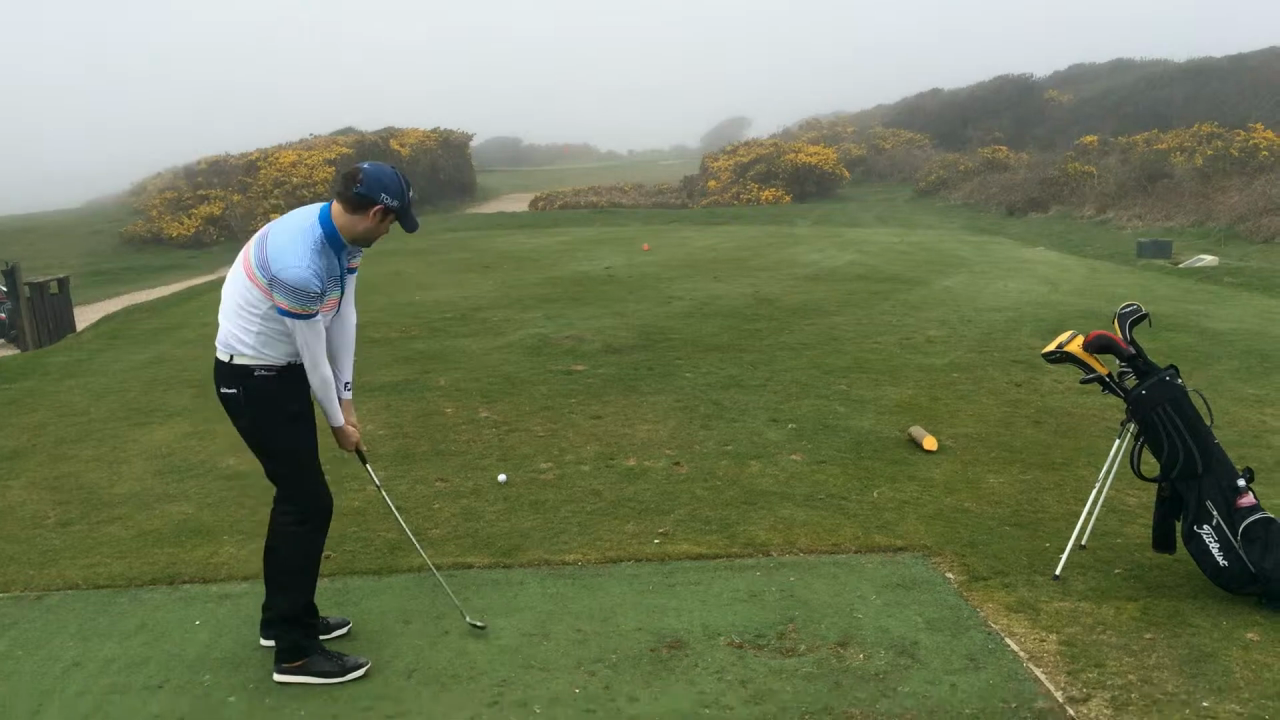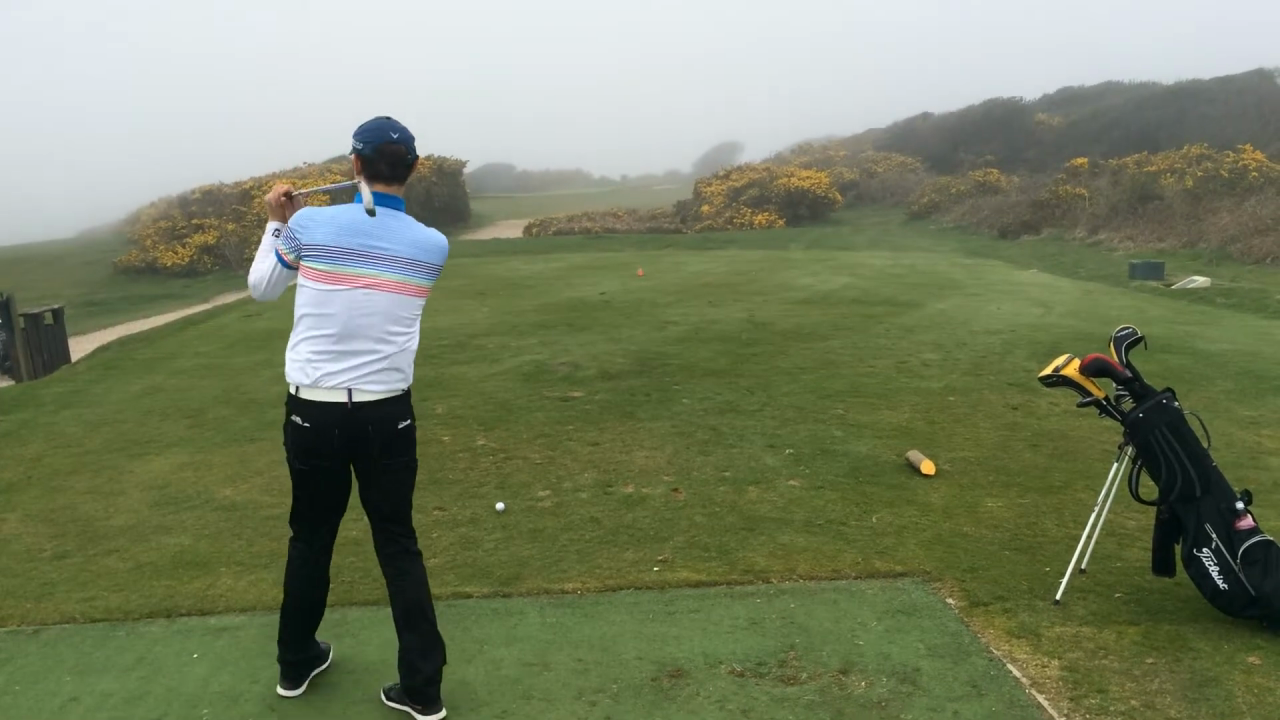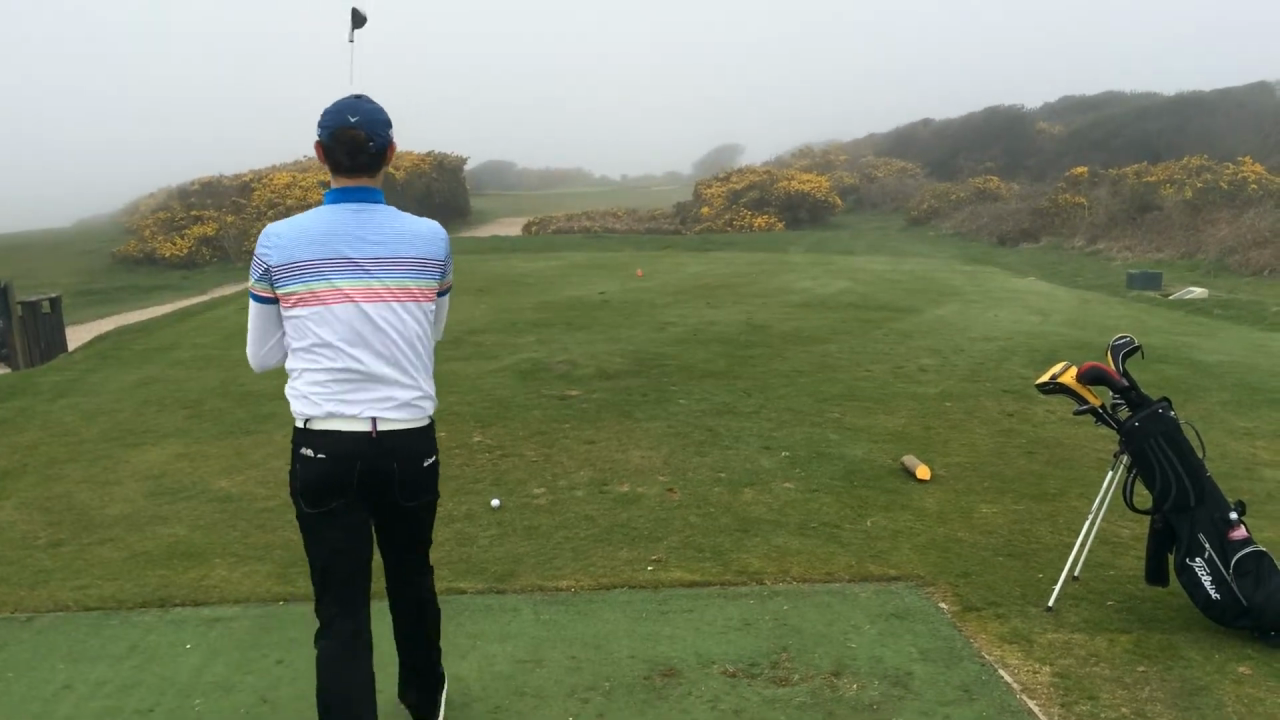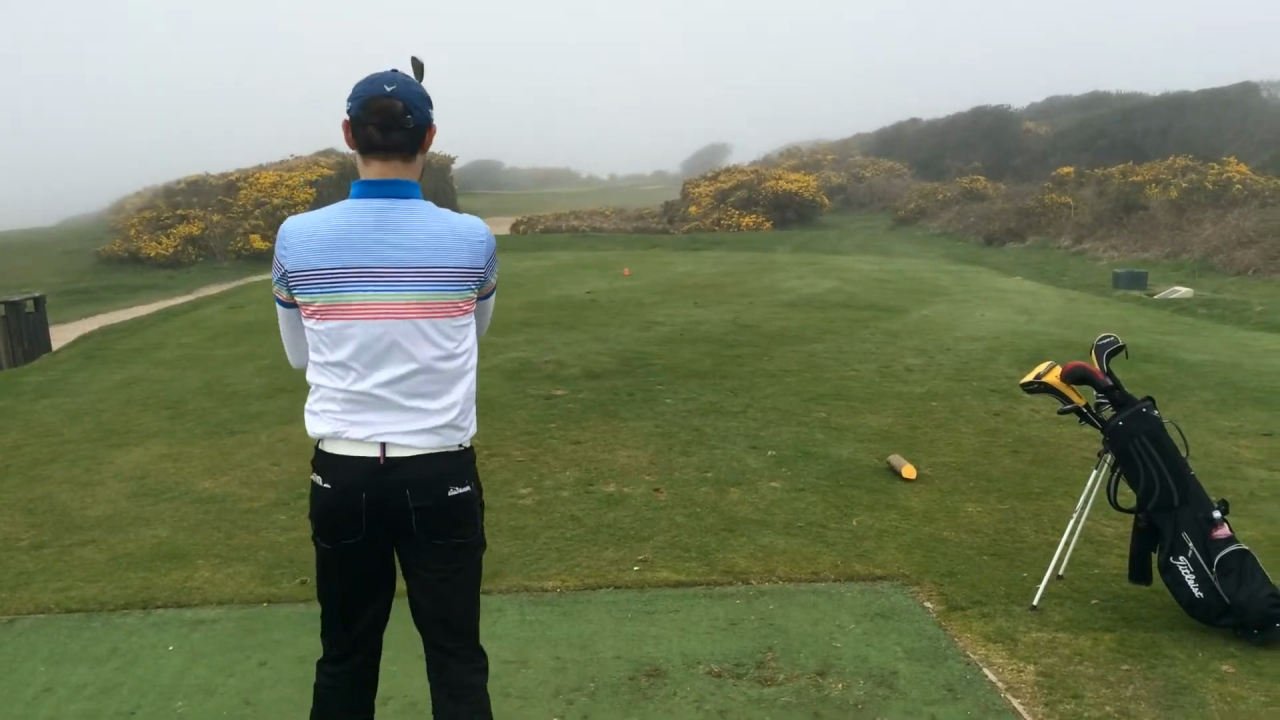
dt=0.7s
person 1, frame 1
left shoulder: (323, 219)
right shoulder: (298, 270)
left elbow: (341, 314)
right elbow: (313, 352)
left wrist: (345, 397)
right wrist: (337, 418)
left hip: (269, 369)
right hip: (252, 381)
left knee: (297, 493)
right knee: (310, 504)
left ankle: (284, 616)
right ankle: (295, 650)
person 1, frame 2
left shoulder: (307, 226)
right shoulder: (433, 246)
left elbow: (261, 288)
left wrist: (276, 222)
left hip: (313, 413)
right hip: (386, 415)
left knee: (311, 535)
right knee: (398, 544)
left ankle: (295, 663)
person 1, frame 3
left shoulder: (278, 242)
right shoulder: (431, 239)
left elbow: (263, 357)
left hip: (325, 451)
right hip: (410, 444)
left knee: (341, 615)
right knee: (411, 579)
person 1, frame 4
left shoulder: (297, 238)
right shoulder: (472, 238)
left elbow: (301, 354)
left hip: (344, 477)
right hip: (441, 477)
left knee: (346, 653)
right knee: (457, 660)
